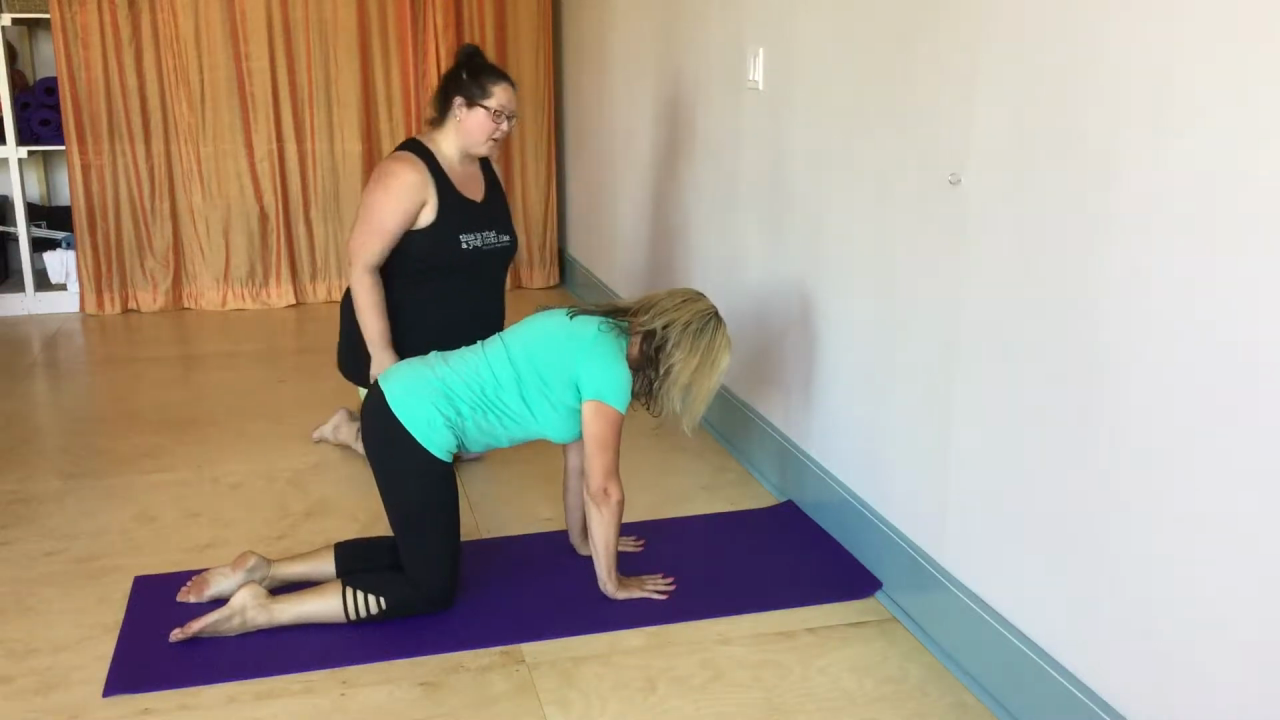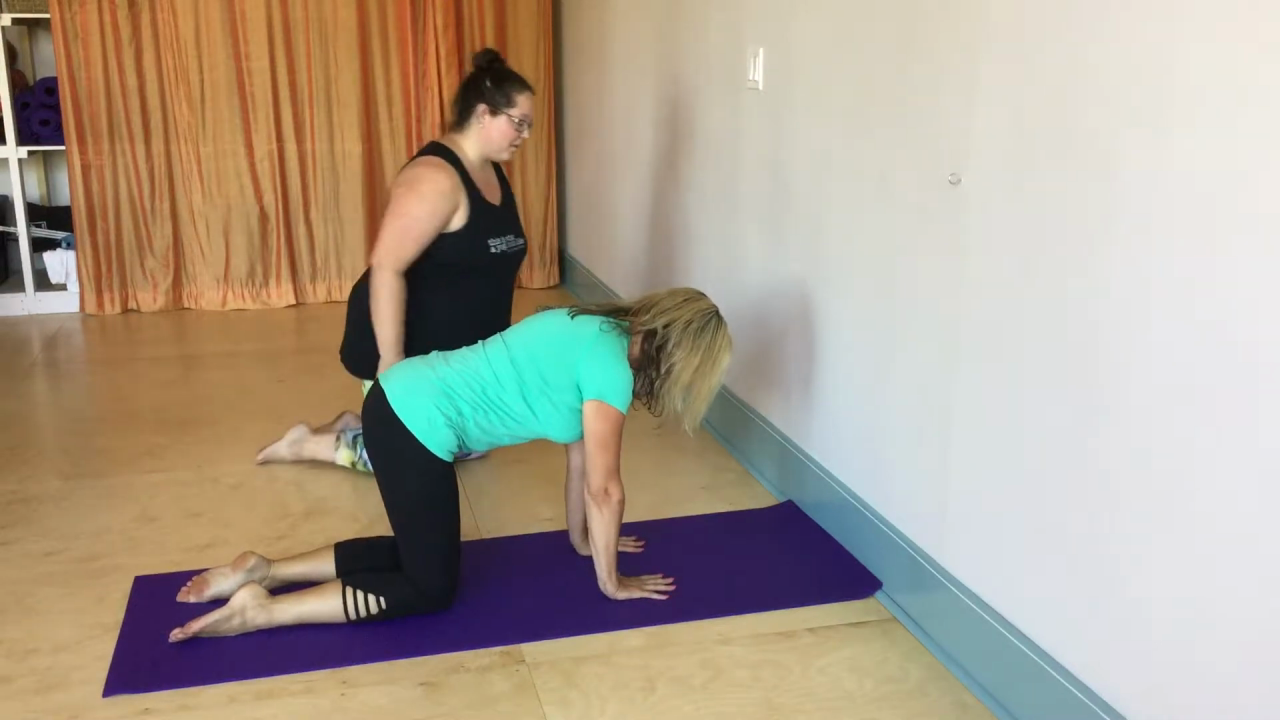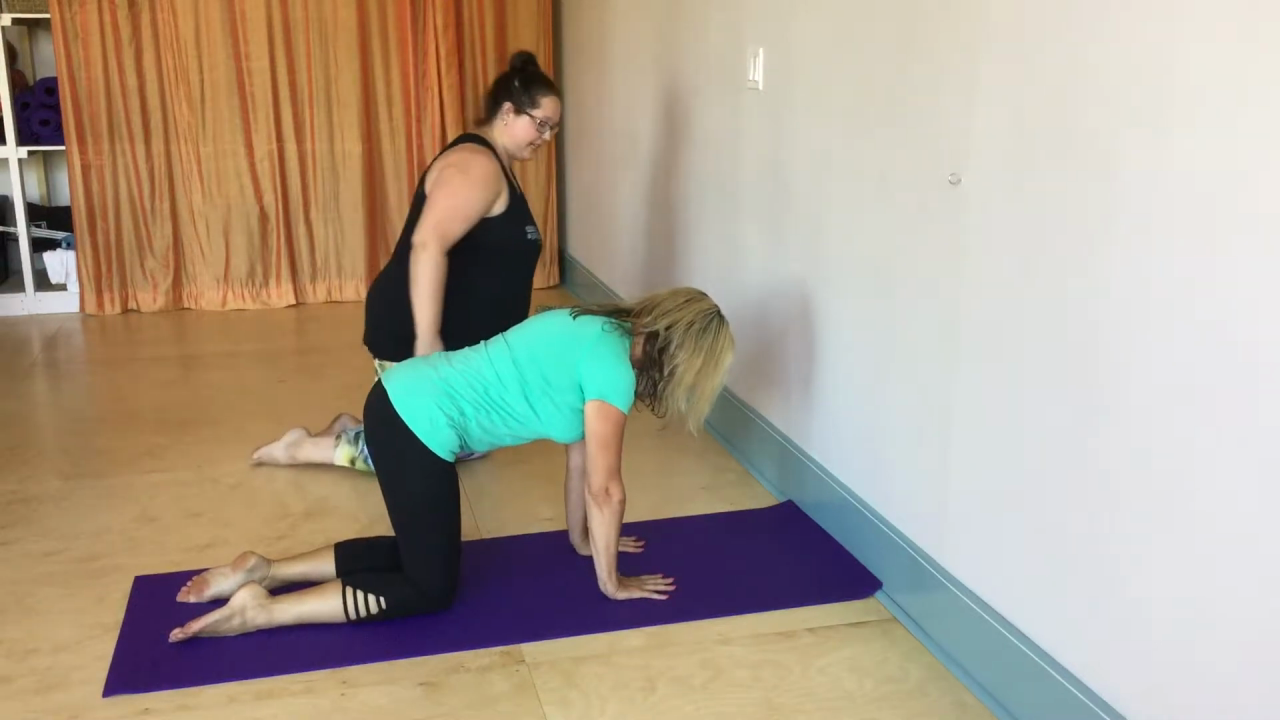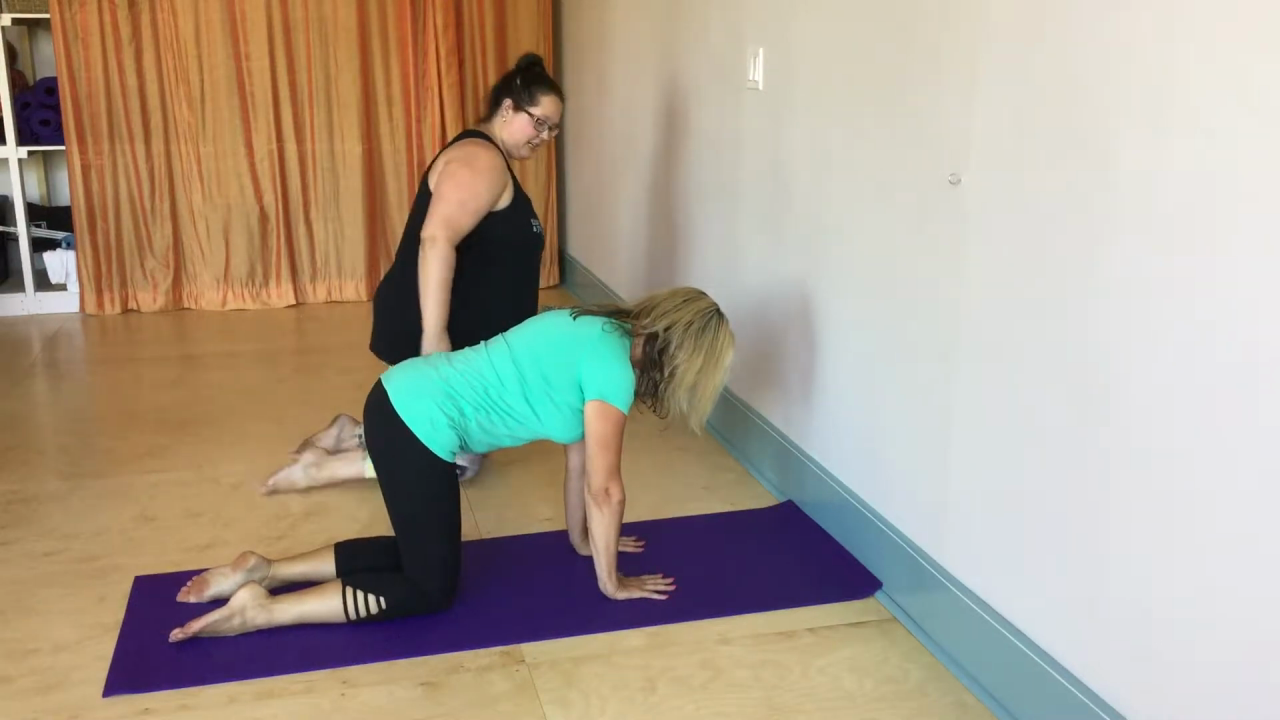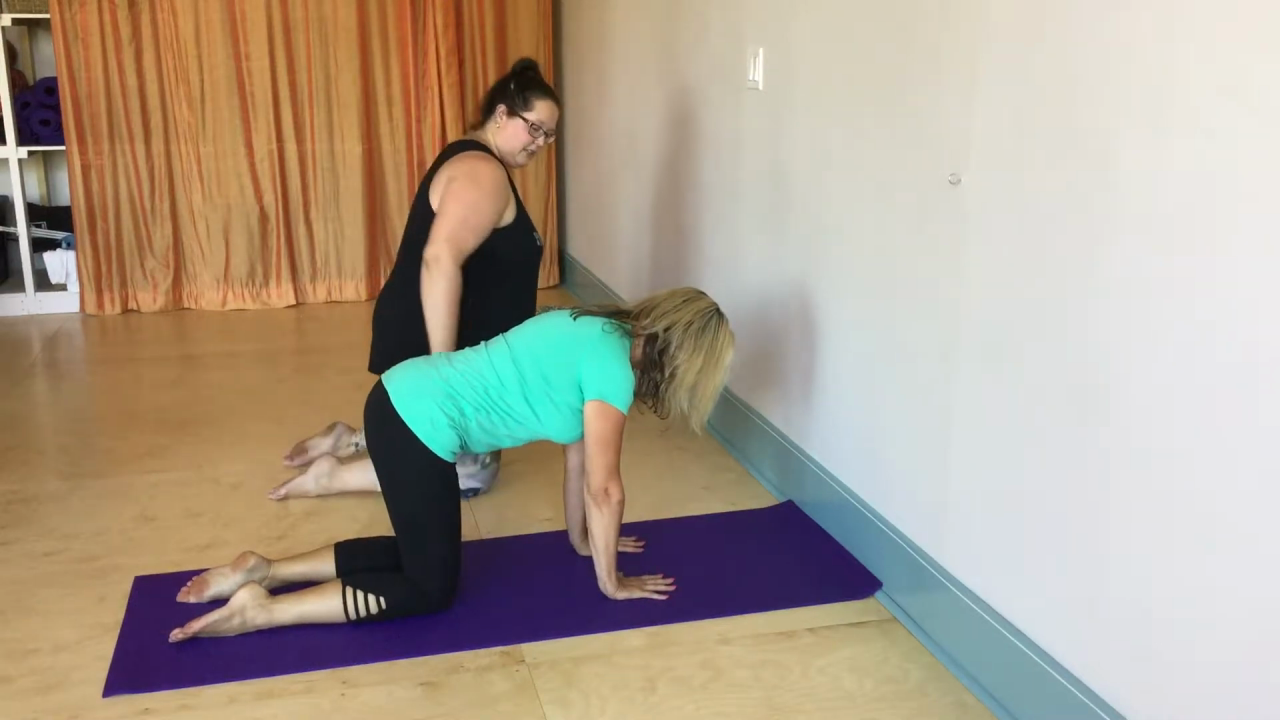
dt=0.3s
person 1, frame 1
left shoulder: (598, 332)
right shoulder: (610, 365)
left elbow: (577, 453)
right elbow: (603, 487)
left wrist: (582, 539)
right wrist: (611, 581)
left hip: (400, 400)
right hip: (414, 423)
left knee: (421, 553)
right knee: (432, 589)
left ankle: (262, 570)
right ankle: (261, 609)
person 1, frame 2
left shoulder: (597, 333)
right shoulder: (611, 366)
left elbow: (579, 453)
right elbow: (604, 487)
left wrist: (582, 538)
right wrist: (612, 580)
left hip: (403, 400)
right hip: (416, 422)
left knee: (420, 552)
right knee: (431, 588)
left ankle: (262, 570)
right ankle: (259, 609)
person 1, frame 3
left shoulder: (600, 332)
right shoulder: (613, 366)
left elbow: (579, 454)
right elbow: (605, 487)
left wrist: (582, 538)
right wrist: (612, 581)
left hip: (403, 399)
right hip: (418, 422)
left knee: (421, 552)
right knee: (432, 588)
left ankle: (263, 570)
right ankle: (260, 608)
person 1, frame 4
left shoulder: (601, 335)
right shoulder: (614, 366)
left elbow: (578, 454)
right elbow: (604, 488)
left wrist: (581, 538)
right wrist: (611, 581)
left hip: (404, 400)
right hip: (418, 423)
left knee: (421, 553)
right knee: (432, 589)
left ankle: (261, 571)
right ankle: (259, 611)
person 1, frame 5
left shoulder: (602, 334)
right shoulder: (612, 367)
left elbow: (579, 454)
right elbow: (603, 488)
left wrist: (582, 538)
right wrist: (611, 581)
left hip: (403, 400)
right hip: (418, 424)
left knee: (421, 553)
right knee: (431, 588)
left ankle: (262, 570)
right ankle: (260, 609)
person 2, frame 1
left shoulder: (486, 170)
right shoulder: (408, 173)
right elbow: (362, 266)
left wrist: (493, 342)
right wrist: (380, 352)
left hip: (465, 352)
right hip: (405, 354)
person 2, frame 2
left shoulder: (491, 172)
right shoulder: (436, 178)
right elbow: (386, 267)
right wrist: (390, 359)
left hip: (462, 352)
right hip: (413, 353)
left ankle: (359, 426)
person 2, frame 3
left shoulder: (498, 165)
right shoulder: (475, 165)
right elbow: (427, 245)
right wrist: (428, 340)
left hip: (467, 342)
right hip: (432, 339)
left ankle: (356, 430)
person 2, frame 4
left shoulder: (488, 159)
right shoulder: (480, 159)
right elbow: (436, 239)
right wrist: (434, 335)
left hip: (464, 336)
right hip: (442, 339)
right knee: (457, 458)
left ankle: (352, 432)
person 2, frame 5
left shoulder: (475, 162)
right shoulder: (482, 173)
right elbow: (440, 260)
right wrist: (443, 357)
right hip: (441, 349)
right knee: (472, 473)
left ankle: (347, 439)
right ankle: (332, 475)
